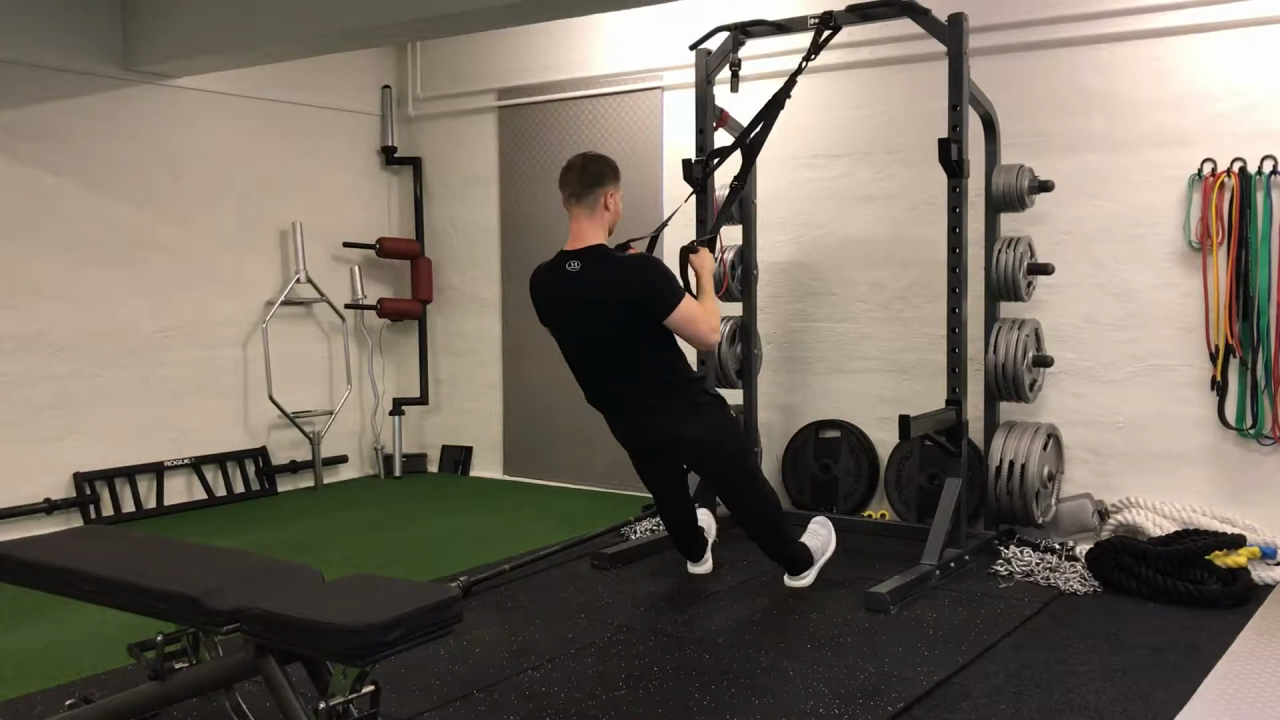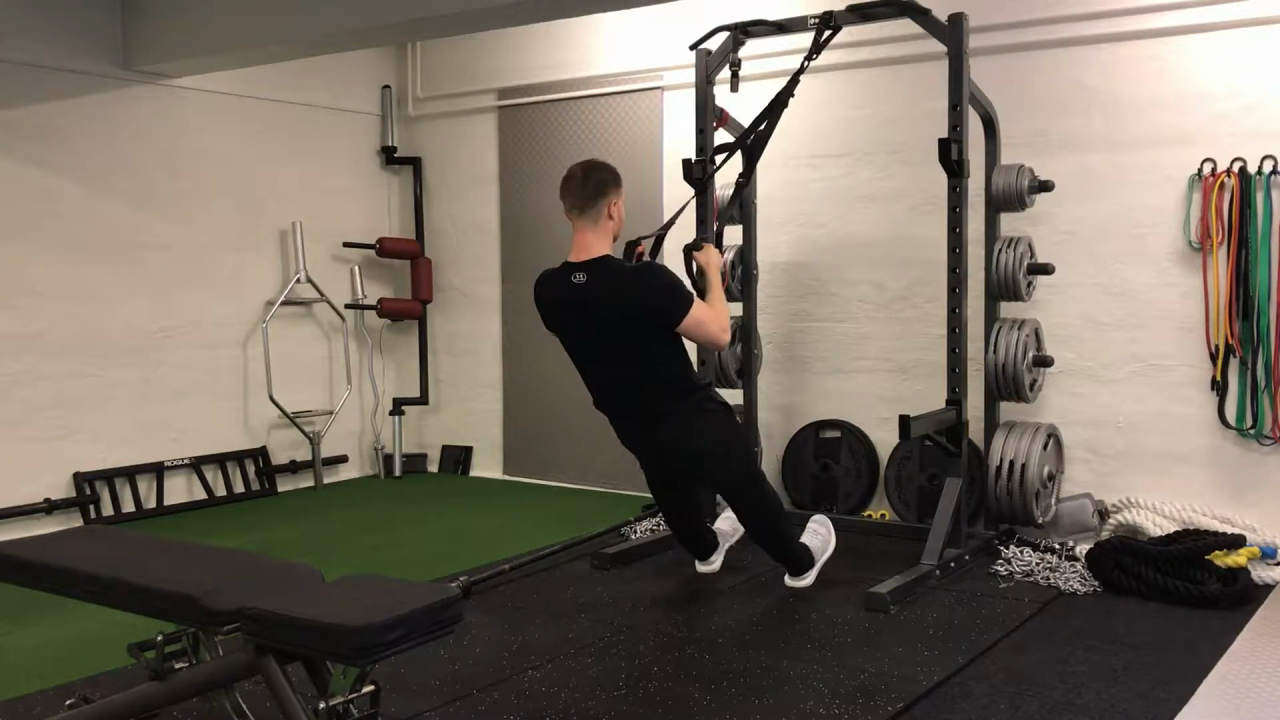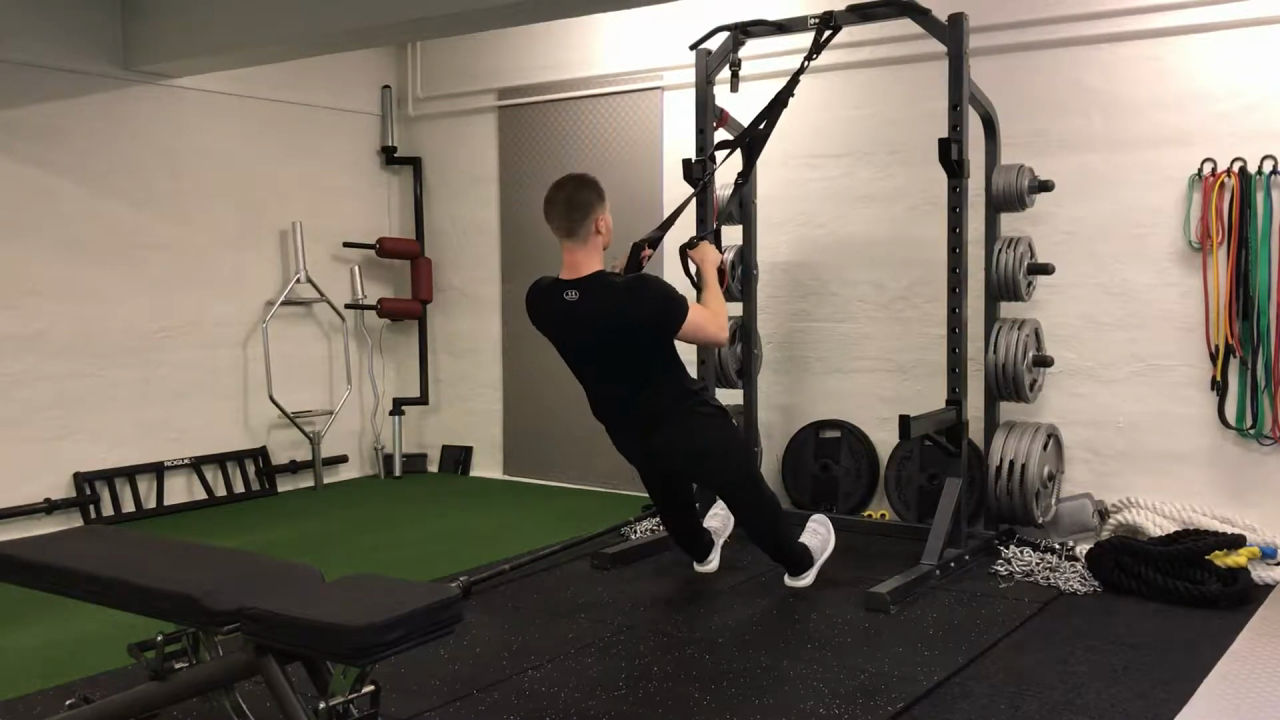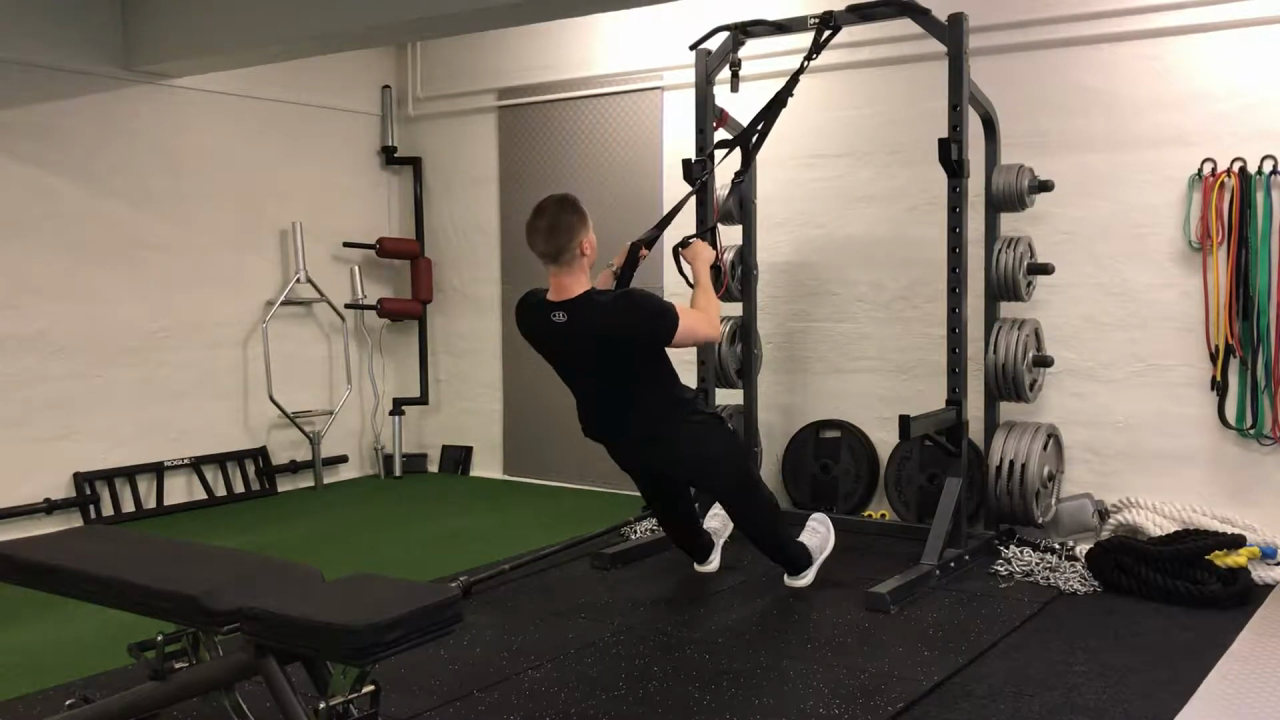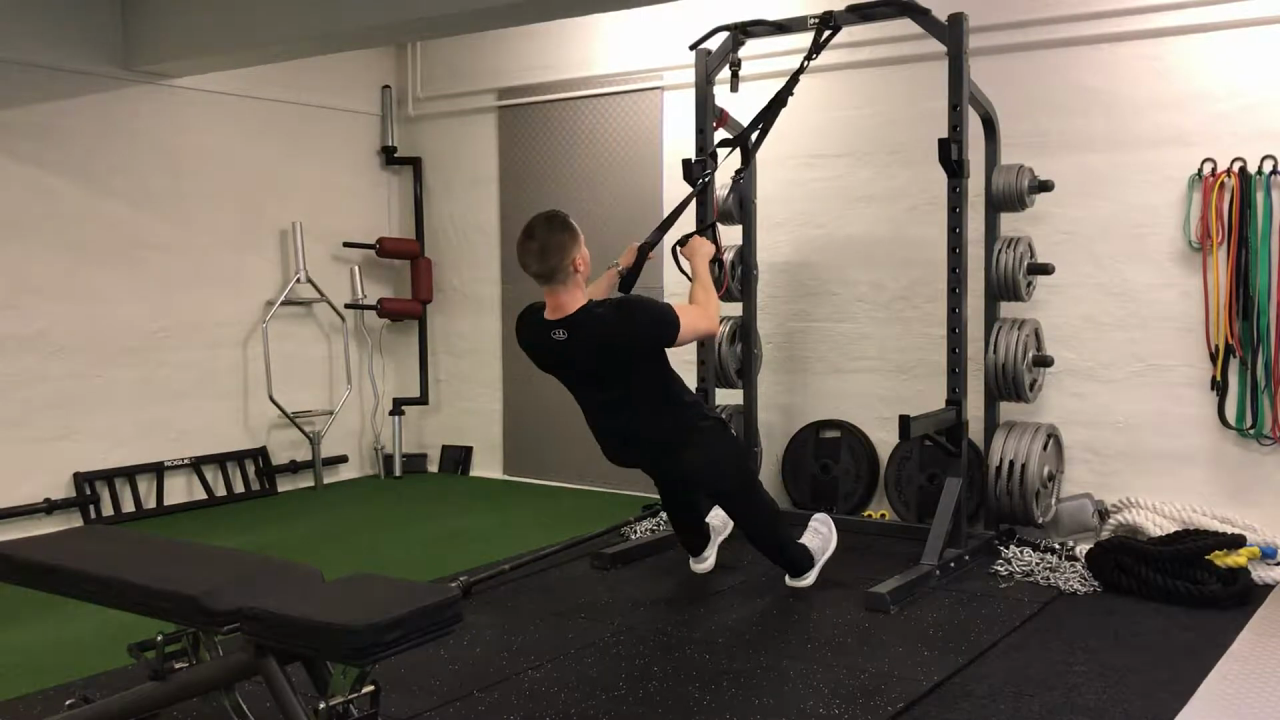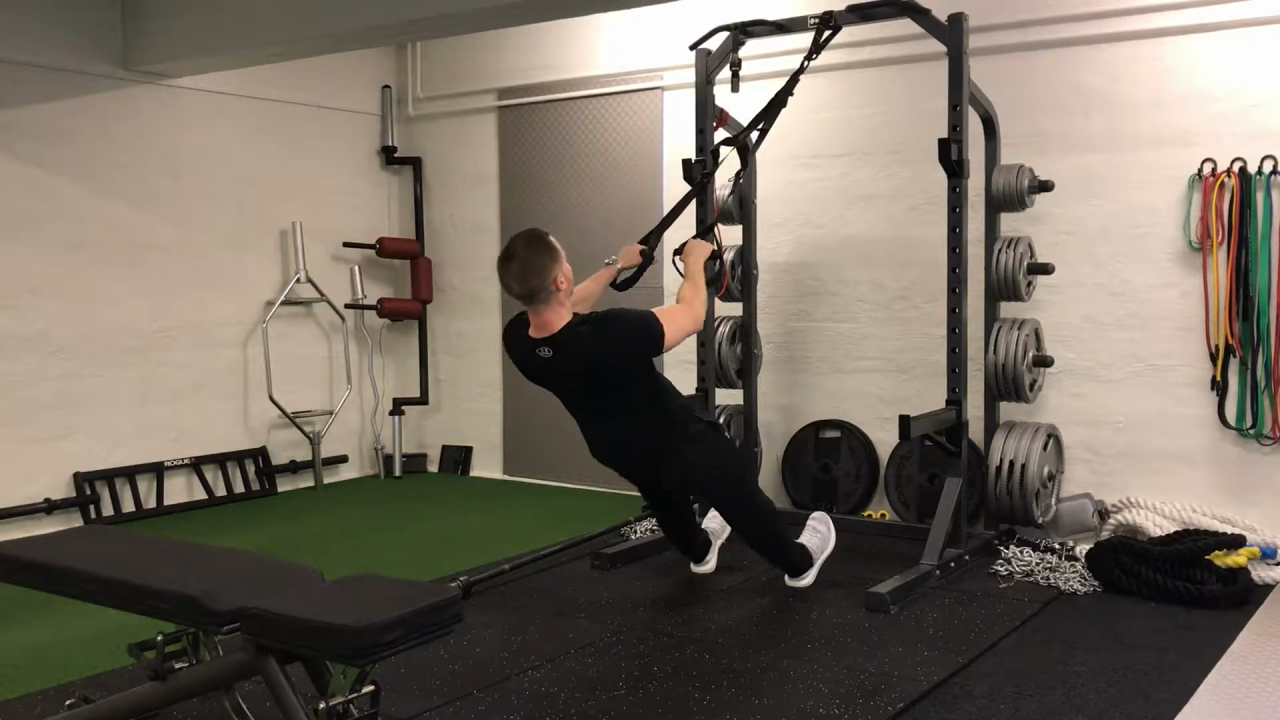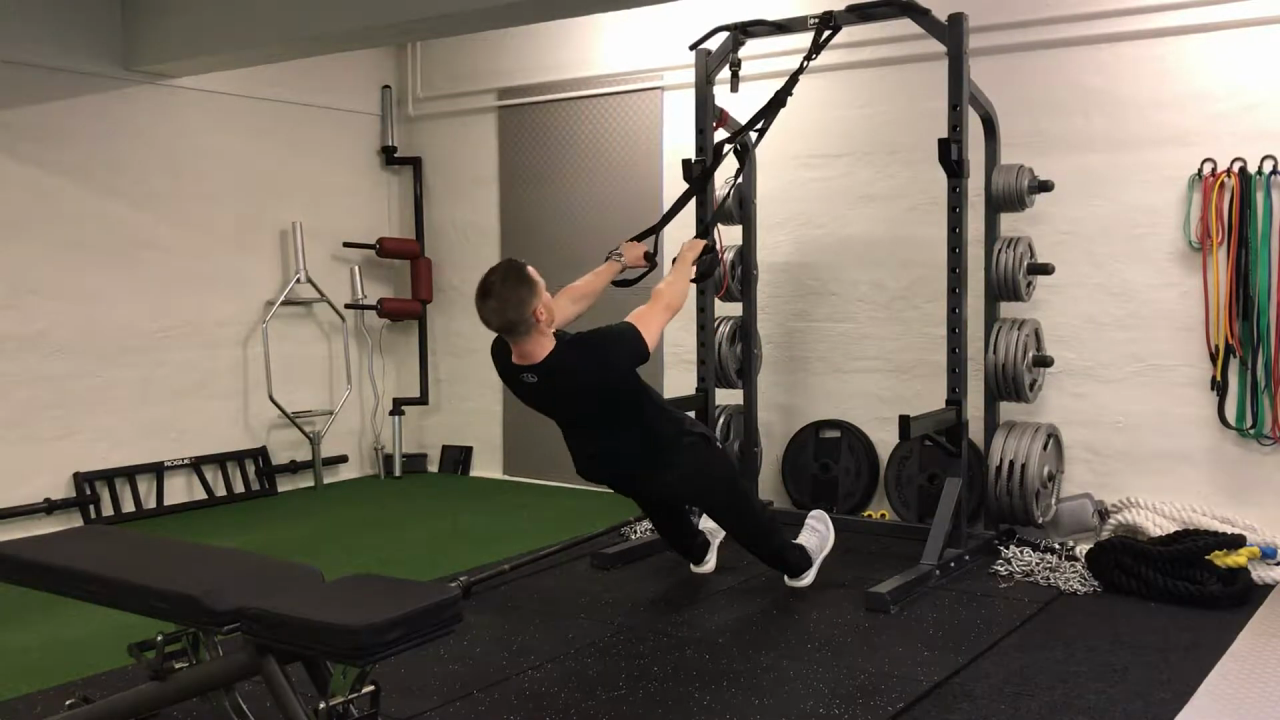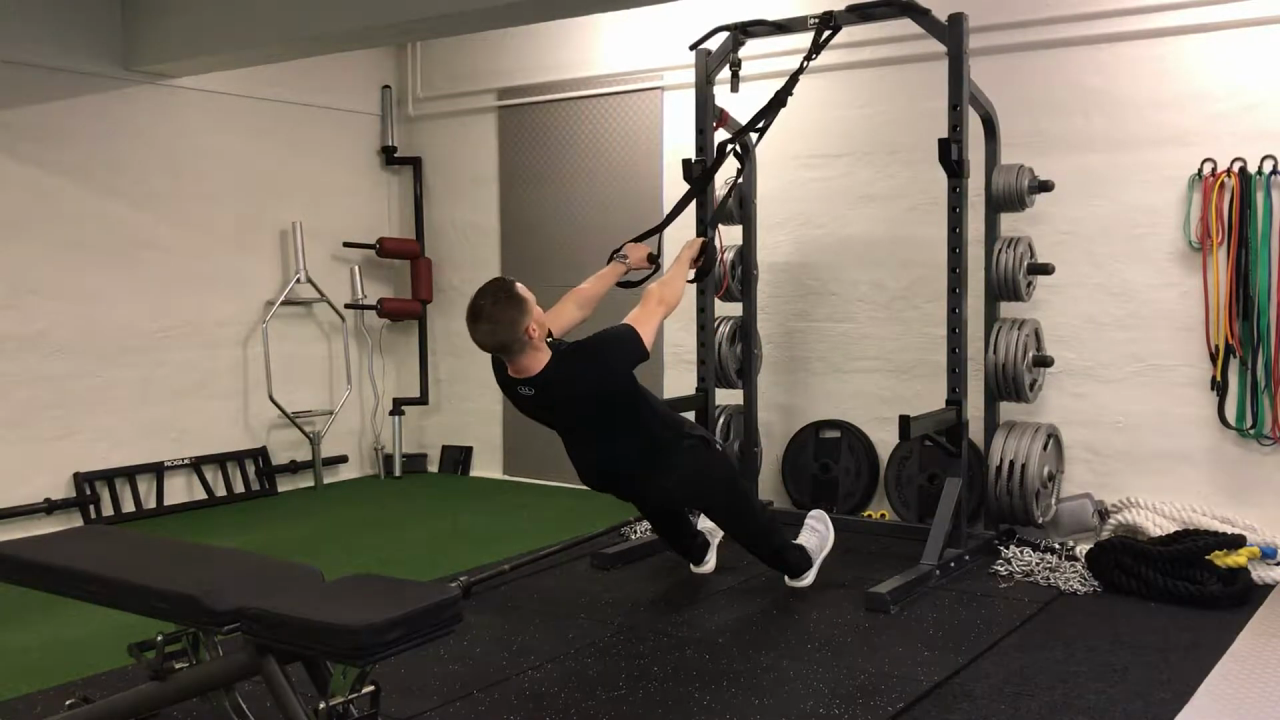
dt=0.3s
person 1, frame 1
left shoulder: (544, 284)
right shoulder: (638, 273)
right elbow: (708, 335)
right wrist: (705, 274)
left hip: (627, 421)
right hip: (685, 412)
left knee: (665, 482)
right knee: (743, 488)
left ankle: (695, 551)
right ankle: (799, 561)
person 1, frame 2
left shoulder: (549, 291)
right shoulder: (646, 281)
right elbow: (719, 335)
right wrist: (712, 271)
left hip: (634, 427)
right hip: (692, 420)
left knee: (672, 484)
right knee: (747, 491)
left ankle: (705, 548)
right ankle: (799, 563)
person 1, frame 3
left shoulder: (540, 302)
right shoulder: (640, 296)
right elbow: (717, 331)
left wrist: (622, 272)
right wrist: (708, 268)
left hip: (629, 433)
right hip: (690, 428)
left knee: (668, 481)
right knee: (745, 491)
left ankle: (702, 548)
right ankle: (800, 561)
person 1, frame 4
left shoulder: (529, 314)
right shoulder: (629, 310)
right elbow: (709, 327)
left wrist: (615, 270)
right wrist: (700, 266)
left hip: (623, 443)
right hip: (684, 436)
left knee: (664, 488)
right knee: (743, 493)
left ankle: (702, 550)
right ankle: (798, 561)
person 1, frame 5
left shoulder: (529, 330)
right shoulder: (629, 319)
right elbow: (708, 320)
left wrist: (618, 269)
right wrist: (699, 261)
left hip: (626, 446)
right hip: (689, 439)
left knee: (675, 476)
right knee: (742, 495)
left ankle: (699, 546)
right ankle: (800, 562)
person 1, frame 6
left shoulder: (516, 340)
right shoulder: (611, 333)
left elbow: (566, 315)
right elbow: (691, 316)
left wrist: (615, 266)
right wrist: (695, 261)
left hip: (621, 452)
right hip: (682, 445)
left knee: (662, 488)
right knee: (737, 496)
left ankle: (699, 550)
right ankle: (799, 562)
person 1, frame 7
left shoulder: (504, 359)
right shoulder: (595, 358)
left elbow: (571, 301)
right elbow: (663, 305)
left wrist: (619, 260)
right wrist: (687, 257)
left hip: (611, 467)
right hip: (675, 459)
right knee: (735, 505)
left ankle: (698, 551)
right ankle: (798, 563)
person 1, frame 8
left shoulder: (505, 370)
right shoulder: (592, 366)
left elbow: (575, 305)
right elbow: (656, 303)
left wrist: (623, 262)
right wrist: (686, 254)
left hip: (610, 473)
right hip: (675, 463)
right knee: (734, 507)
left ankle: (698, 551)
right ankle: (798, 563)
